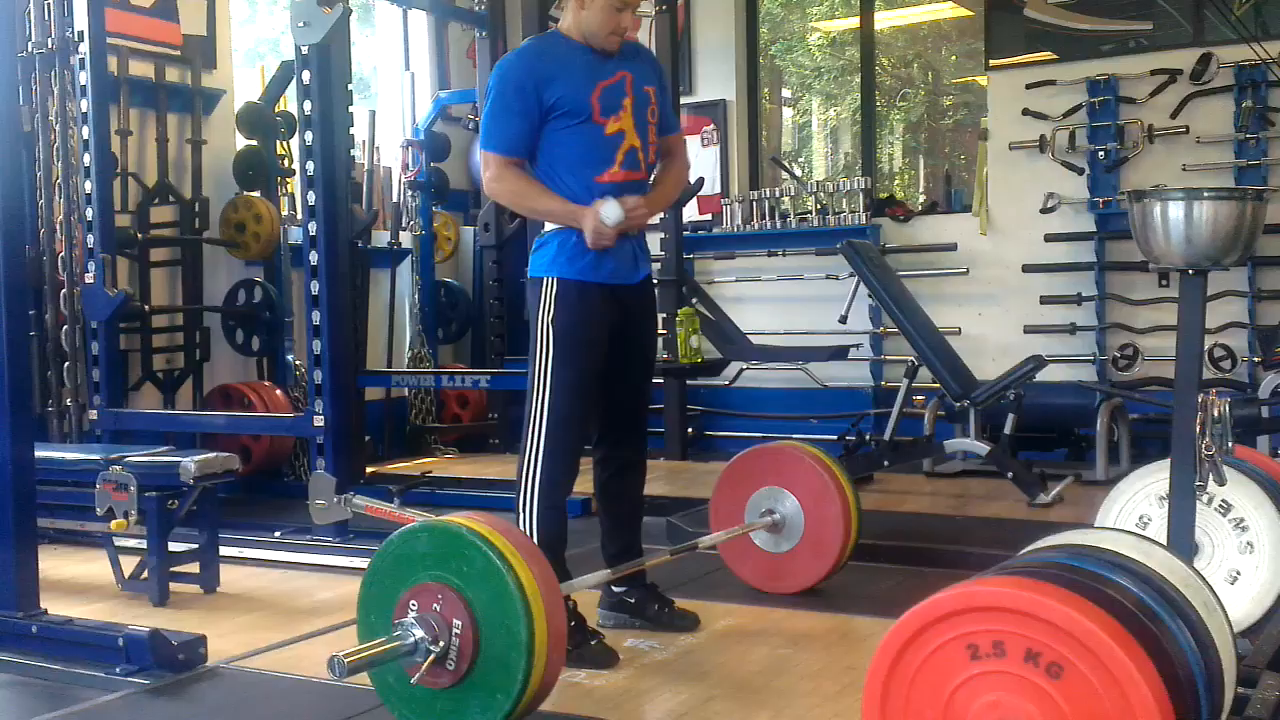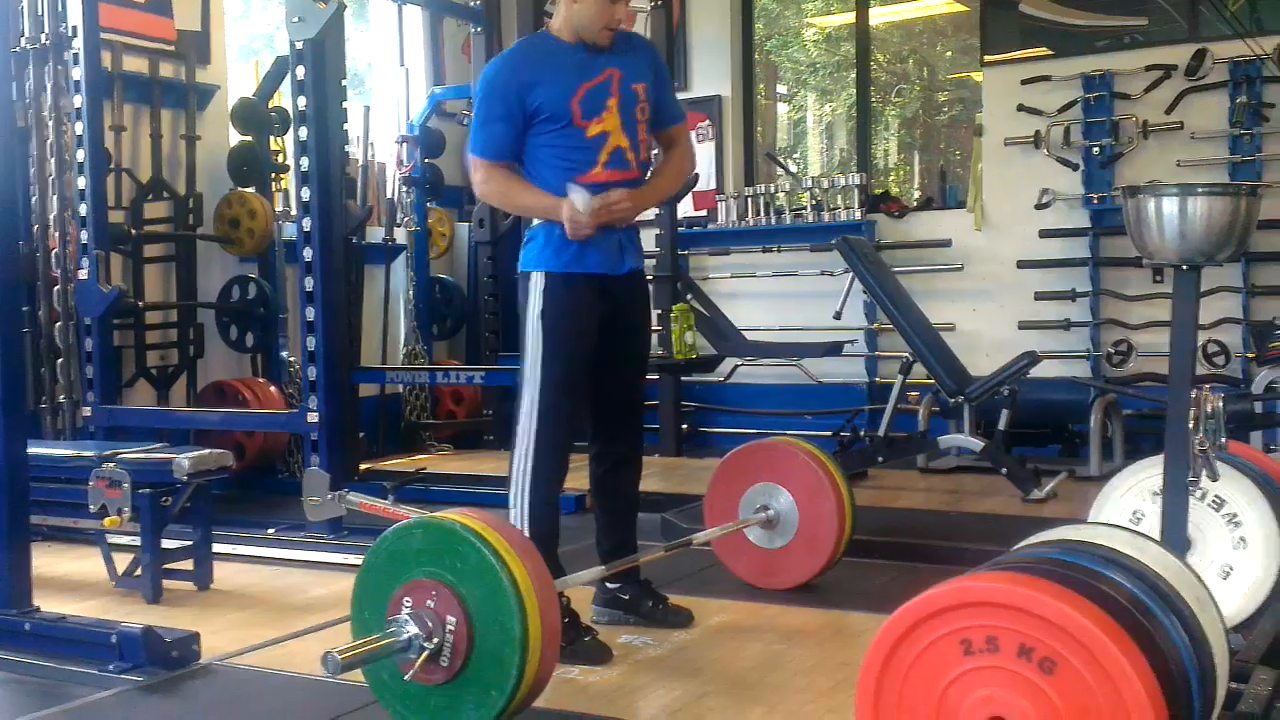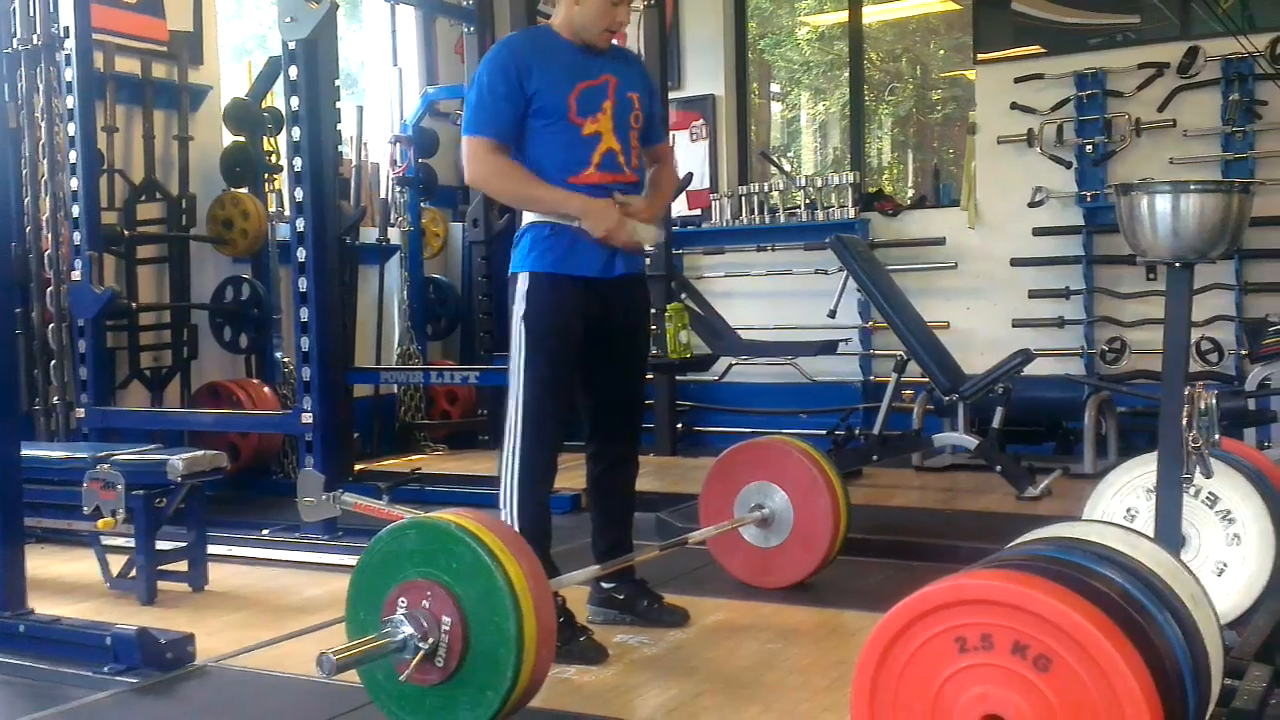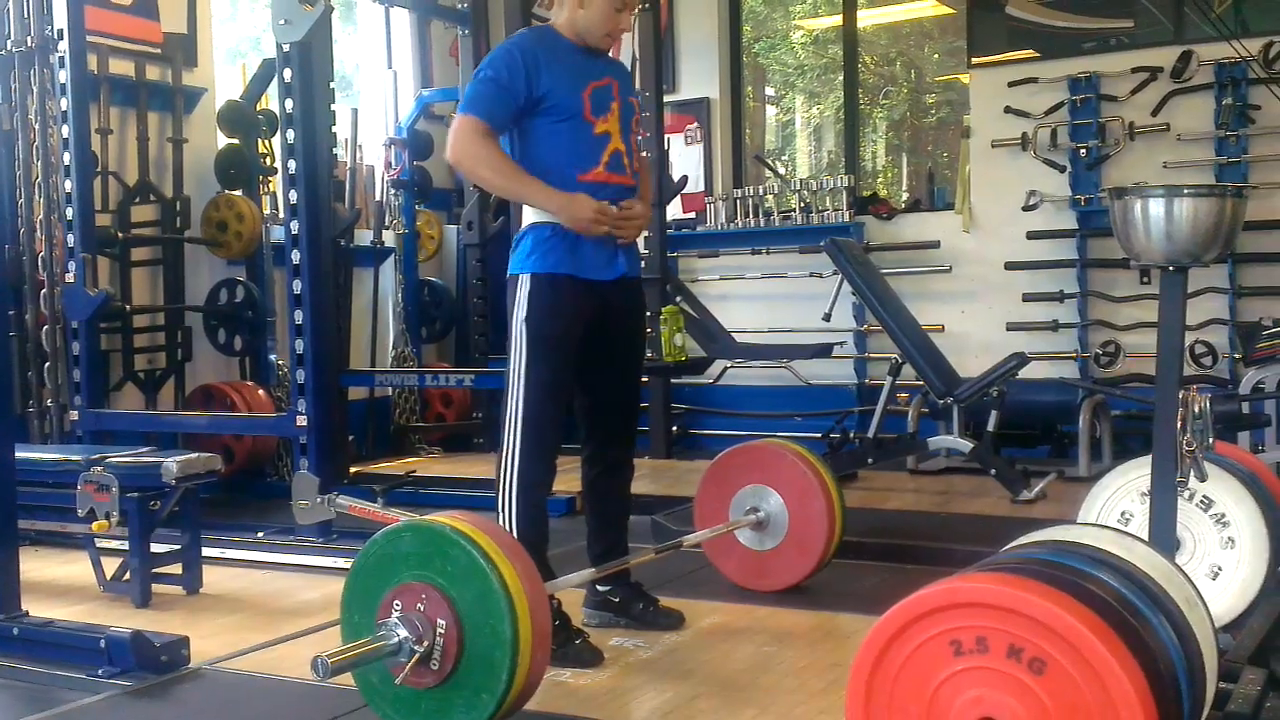
dt=0.2s
person 1, frame 1
left shoulder: (643, 66)
right shoulder: (528, 67)
left elbow: (674, 158)
right elbow: (497, 174)
left wrist: (649, 205)
right wrist: (576, 218)
left hip: (632, 272)
right hip: (570, 274)
left knee: (625, 435)
right knee: (556, 440)
left ankle: (625, 587)
person 1, frame 2
left shoulder: (642, 58)
right shoulder: (516, 70)
left elbow: (679, 148)
right elbow: (486, 175)
left wrist: (641, 197)
right wrist: (562, 209)
left hip: (625, 268)
right hip: (560, 269)
left knee: (621, 429)
right knee: (546, 435)
left ankle: (618, 583)
person 1, frame 3
left shoulder: (632, 71)
right shoulder: (517, 57)
left elbow: (661, 162)
right elbow: (480, 164)
left wrist: (649, 209)
right wrist: (583, 211)
left hip: (623, 272)
right hip: (551, 269)
left knee: (619, 431)
right knee: (535, 436)
left ankle: (615, 584)
person 1, frame 4
left shoulder: (618, 75)
right shoulder: (525, 57)
left elbow: (636, 165)
right elbow: (464, 146)
left wrist: (642, 208)
right wrist: (560, 204)
left hip: (619, 272)
right hip: (551, 270)
left knee: (614, 435)
right knee: (534, 439)
left ankle: (609, 586)
